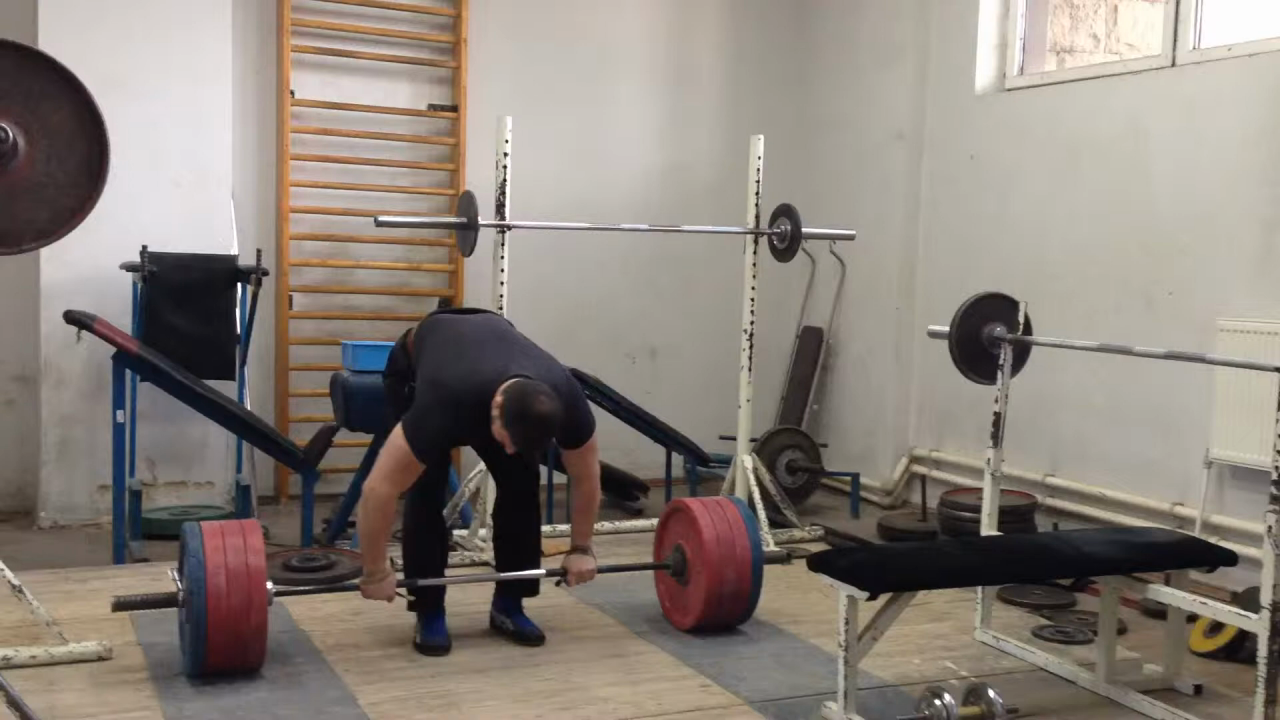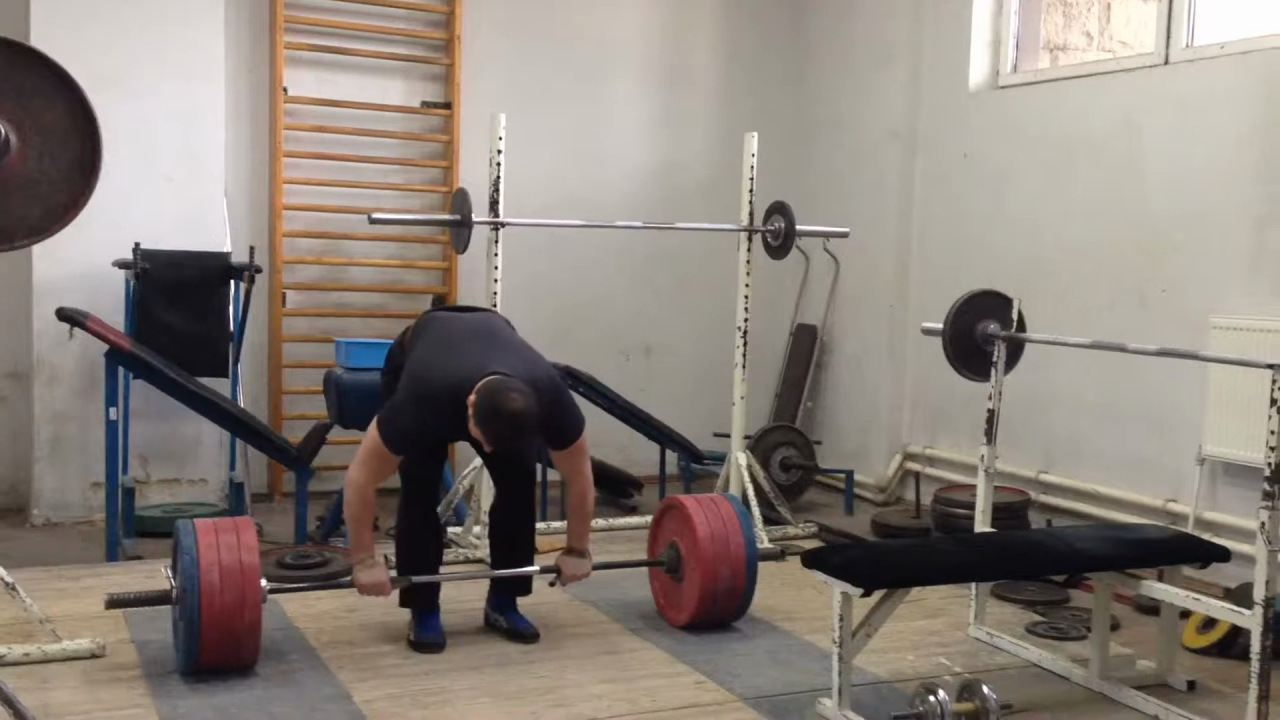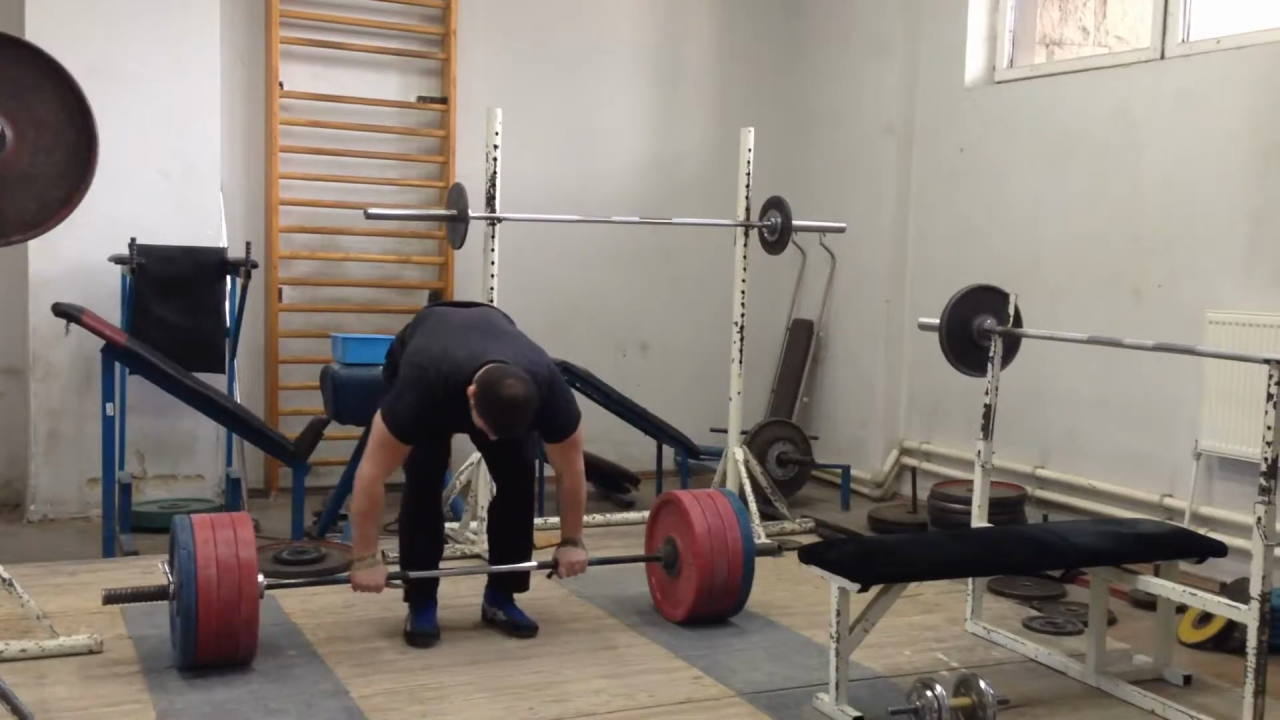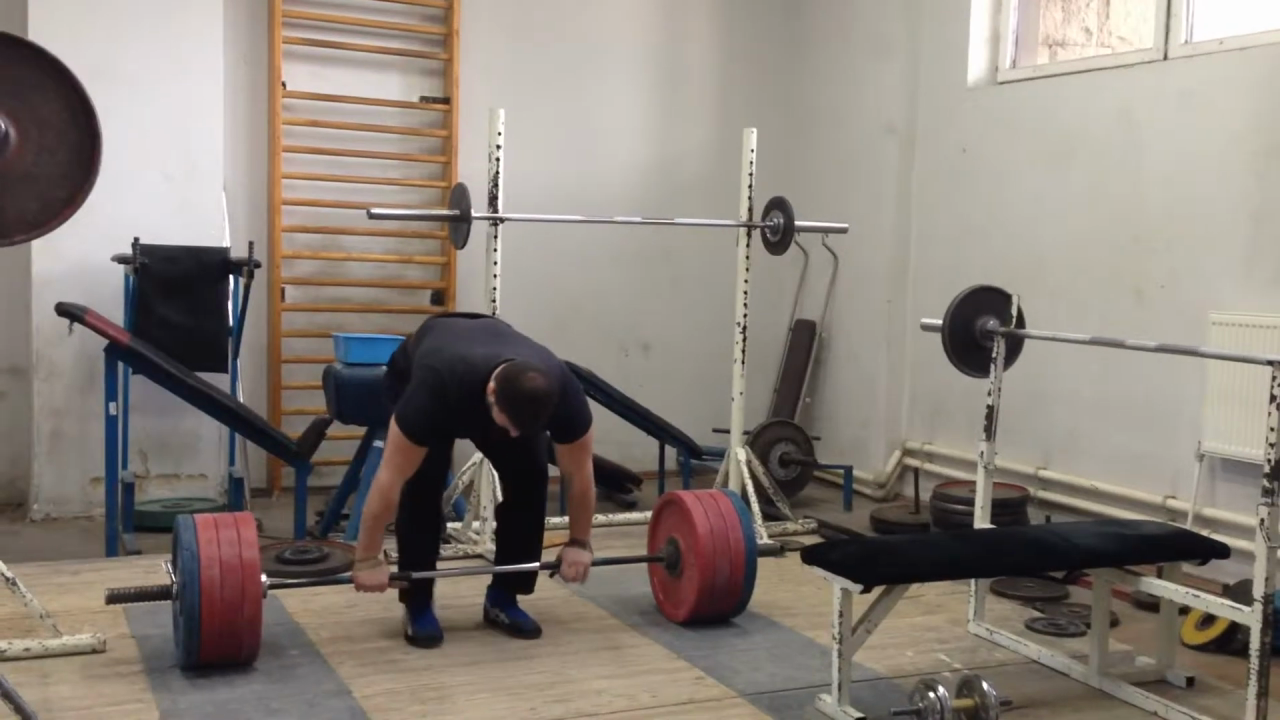
dt=0.3s
person 1, frame 1
left shoulder: (566, 401)
right shoulder: (444, 406)
left elbow: (585, 475)
right elbow: (378, 489)
left wrist: (581, 548)
right wrist: (375, 574)
right hip: (414, 365)
left knee: (522, 482)
right knee: (427, 488)
left ankle: (507, 605)
right ankle: (429, 612)
person 1, frame 2
left shoulder: (549, 397)
right shoulder: (422, 399)
left elbow: (578, 477)
right elbow: (359, 477)
left wrist: (577, 551)
right wrist: (364, 562)
left knee: (519, 480)
right knee: (420, 486)
left ankle: (503, 602)
right ankle: (423, 609)
person 1, frame 3
left shoulder: (549, 391)
right shoulder: (422, 386)
left elbow: (569, 470)
right elbow: (372, 473)
left wrist: (572, 541)
right wrist: (365, 559)
right hip: (420, 362)
left knee: (518, 475)
right knee: (425, 478)
left ankle: (500, 596)
right ankle: (421, 603)
person 1, frame 4
left shoulder: (563, 393)
right shoulder: (436, 387)
left elbow: (579, 474)
right elbow: (390, 478)
left wrist: (580, 543)
right wrist: (368, 559)
right hip: (414, 370)
left knee: (530, 478)
right knee: (425, 483)
left ankle: (503, 597)
right ankle: (418, 605)
